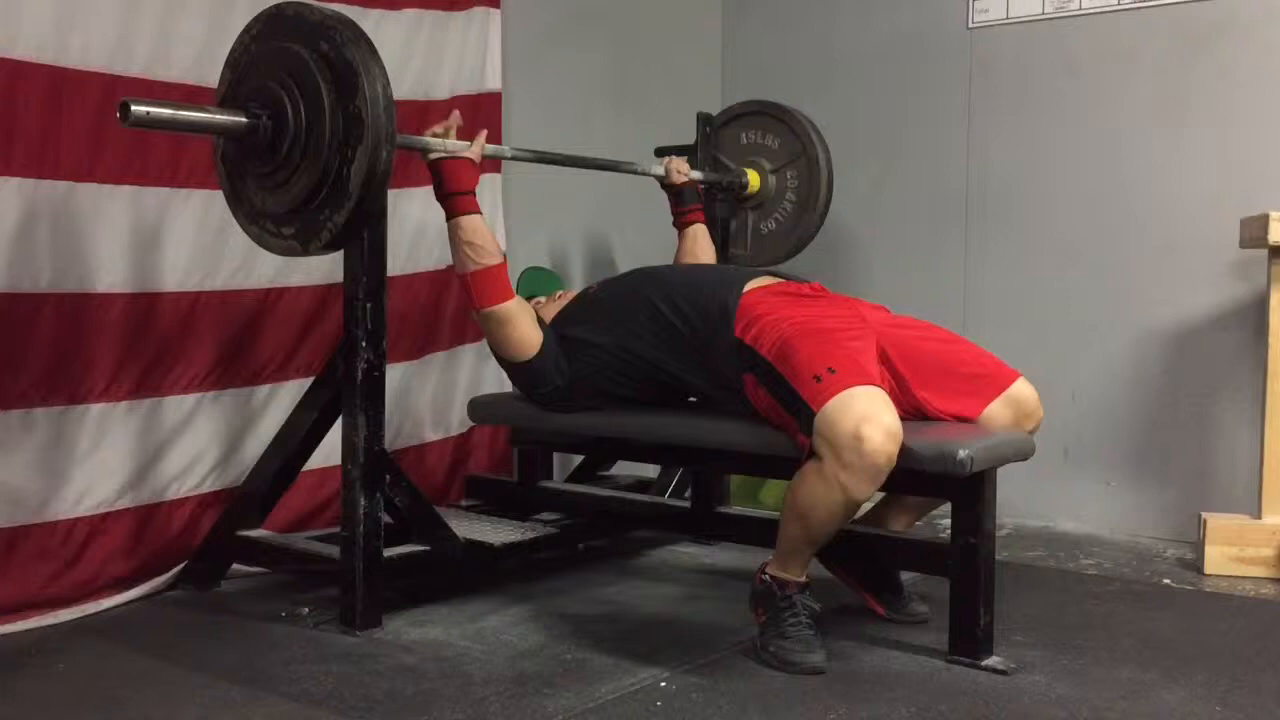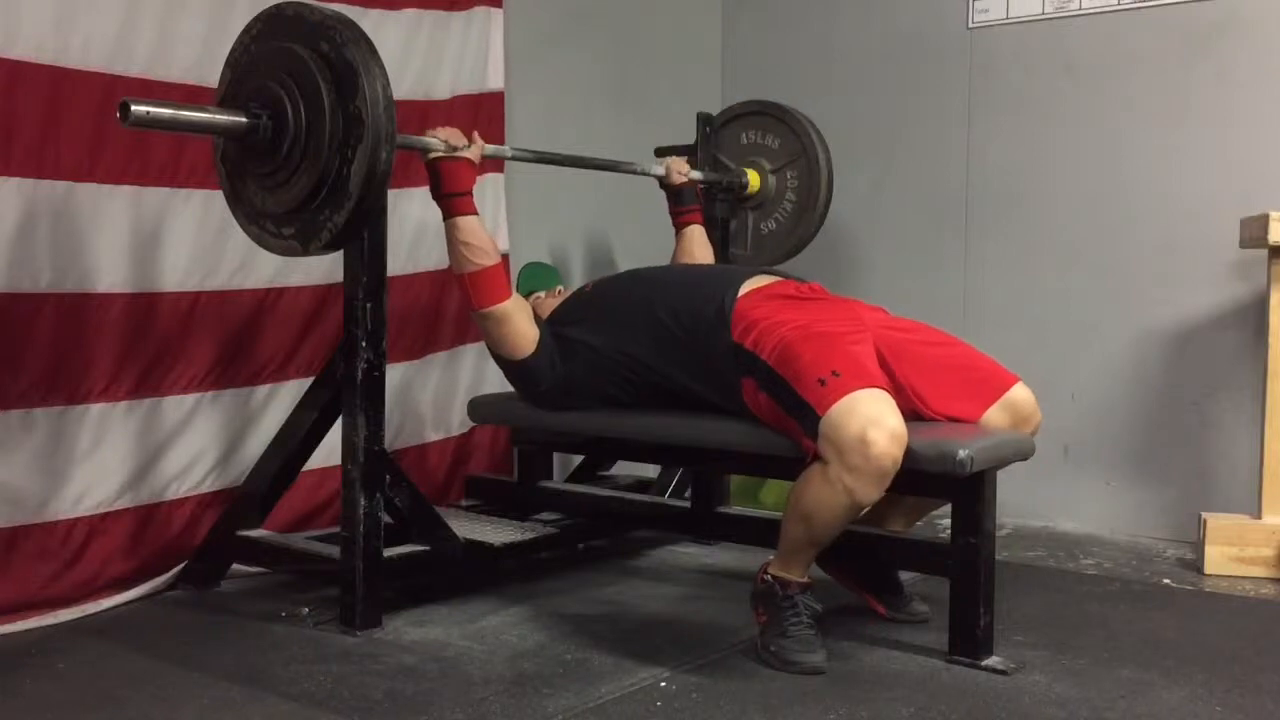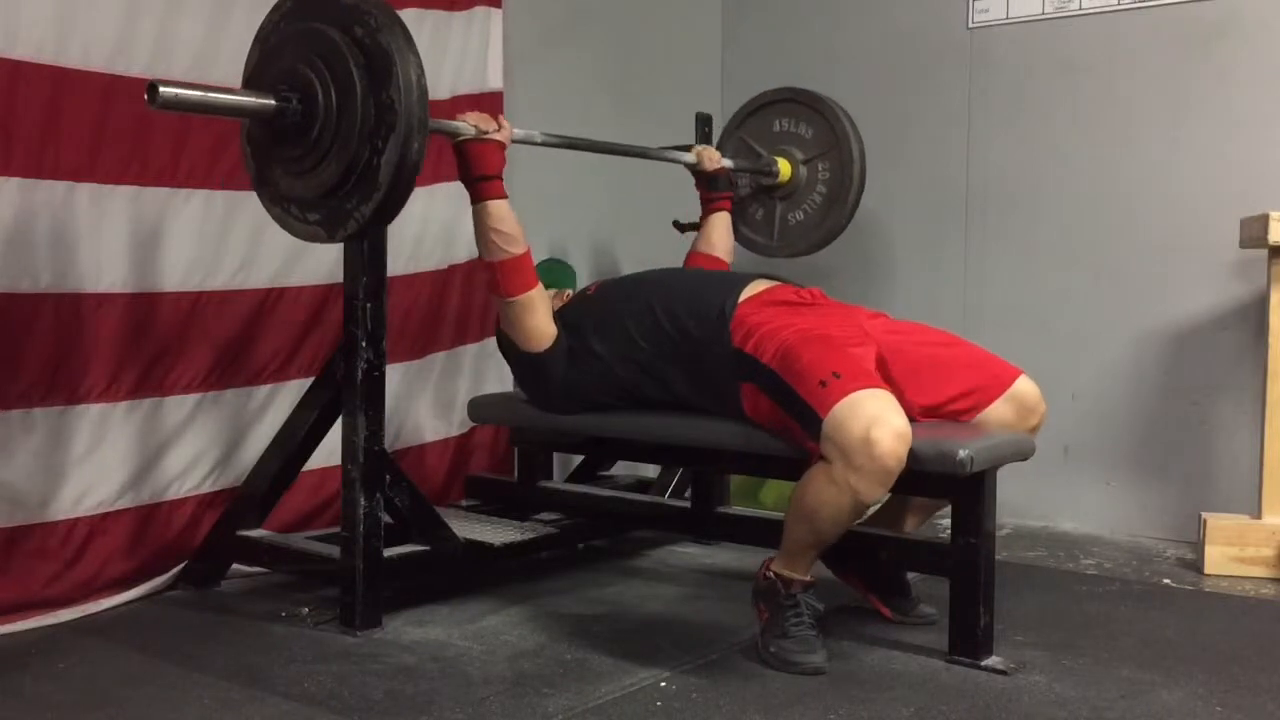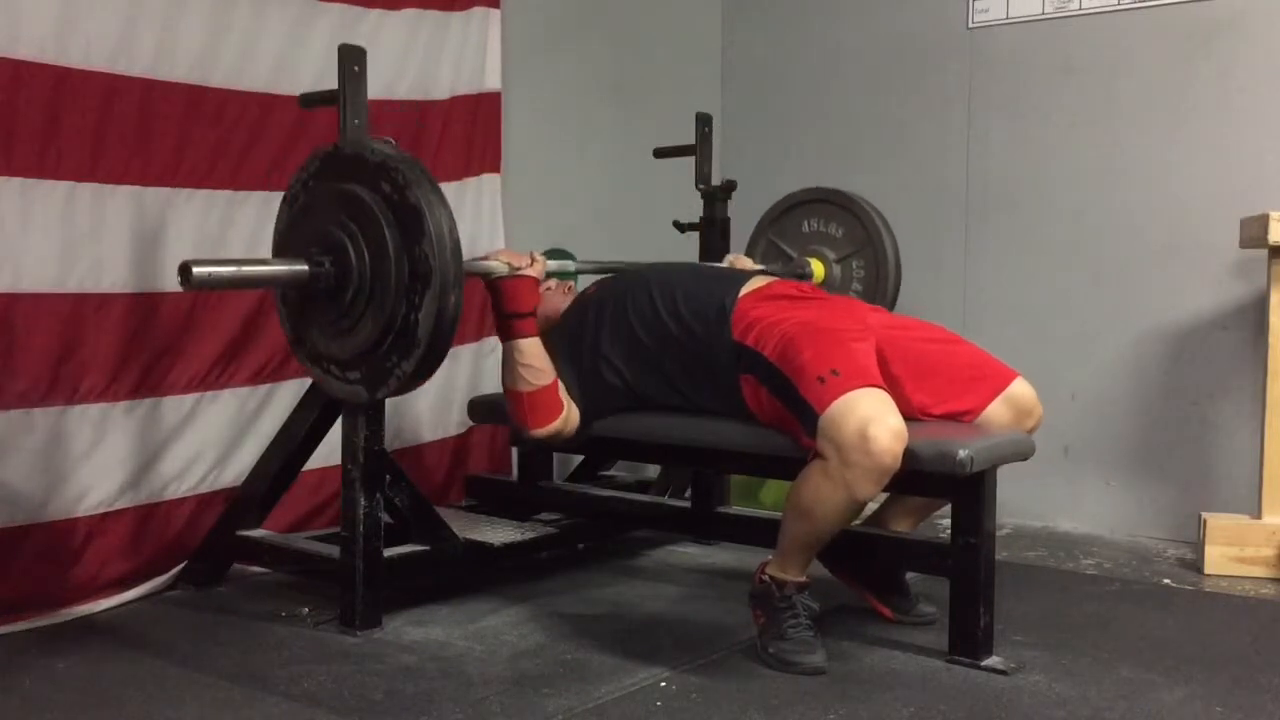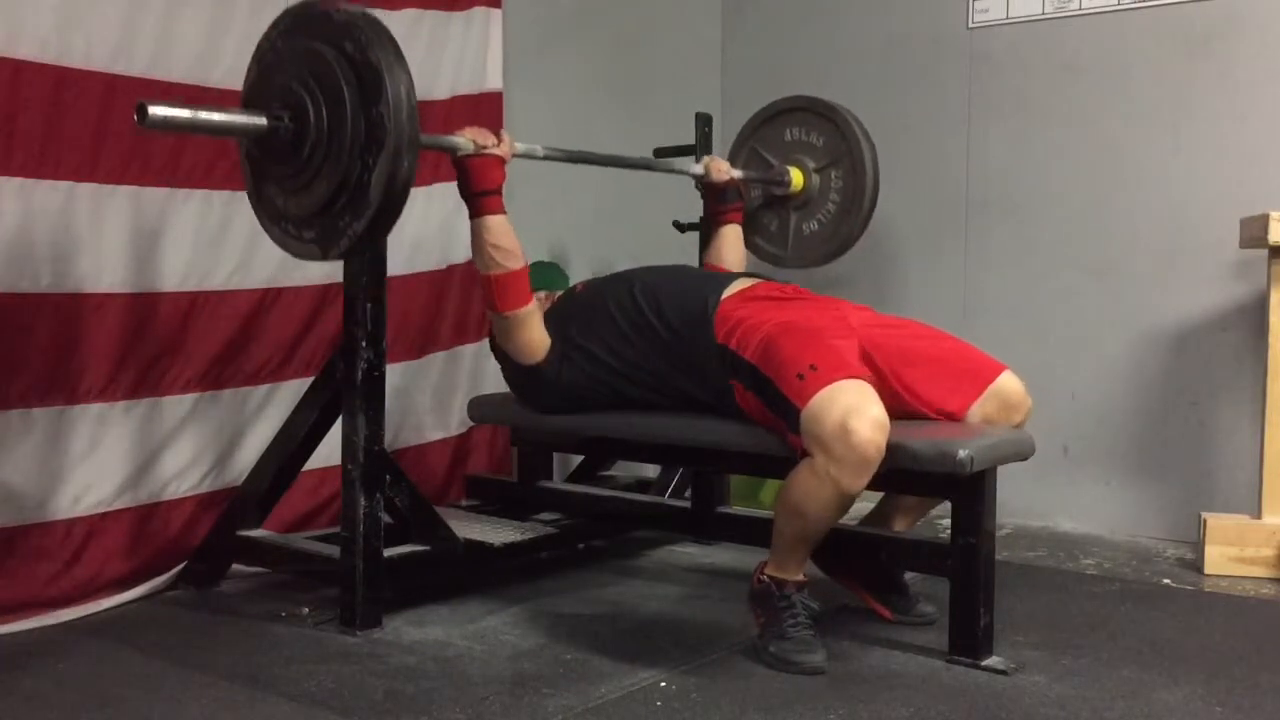
dt=1s
person 1, frame 1
left shoulder: (612, 321)
right shoulder: (558, 364)
left elbow: (696, 287)
right elbow: (490, 292)
left wrist: (684, 196)
right wrist: (456, 182)
left knee: (1015, 411)
right knee: (868, 441)
left ankle: (863, 545)
right ankle: (781, 585)
person 1, frame 2
left shoulder: (611, 317)
right shoulder: (555, 363)
left elbow: (695, 285)
right elbow: (490, 296)
left wrist: (684, 199)
right wrist: (454, 187)
left knee: (1014, 415)
right knee: (873, 444)
left ankle: (863, 547)
right ankle: (783, 586)
person 1, frame 3
left shoulder: (625, 319)
right shoulder: (559, 366)
left elbow: (711, 271)
right elbow: (511, 280)
left wrist: (716, 189)
right wrist: (483, 174)
left knee: (1019, 409)
right knee: (878, 443)
left ankle: (871, 553)
right ankle: (785, 584)
person 1, frame 4
left shoulder: (615, 316)
right shoulder: (558, 350)
right elbow: (542, 421)
left wrist: (749, 277)
right wrist: (514, 303)
left knee: (1015, 410)
right knee: (871, 443)
left ankle: (871, 550)
right ankle: (781, 587)
person 1, frame 5
left shoulder: (600, 316)
right shoulder: (547, 363)
left elbow: (721, 278)
right elbow: (505, 304)
left wrist: (725, 200)
right wrist: (484, 190)
left knee: (1004, 405)
right knee: (854, 436)
left ankle: (866, 556)
right ankle: (780, 585)
